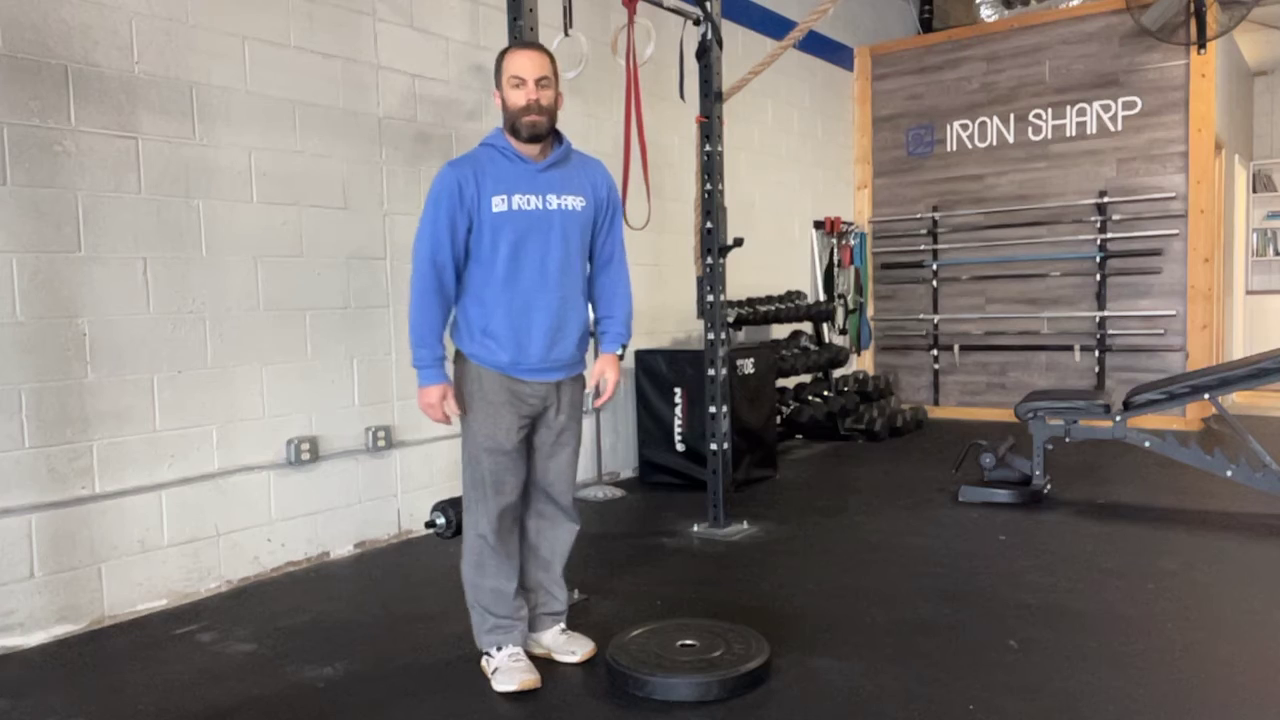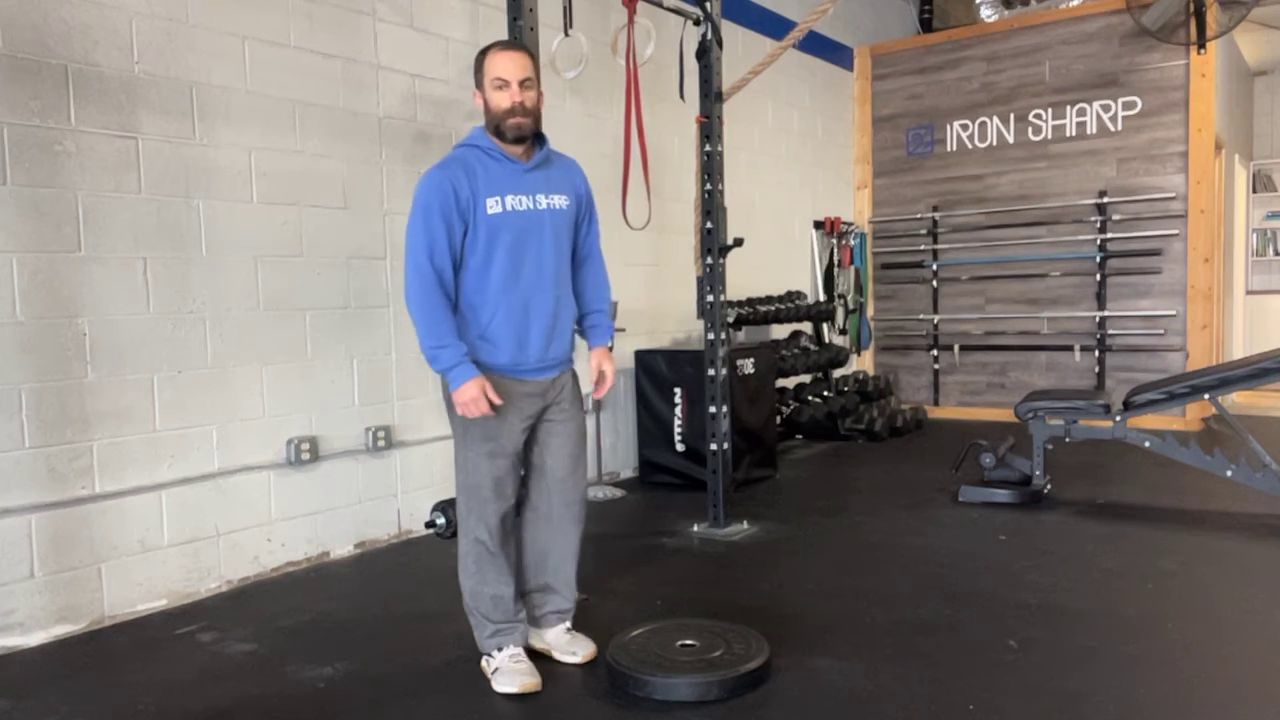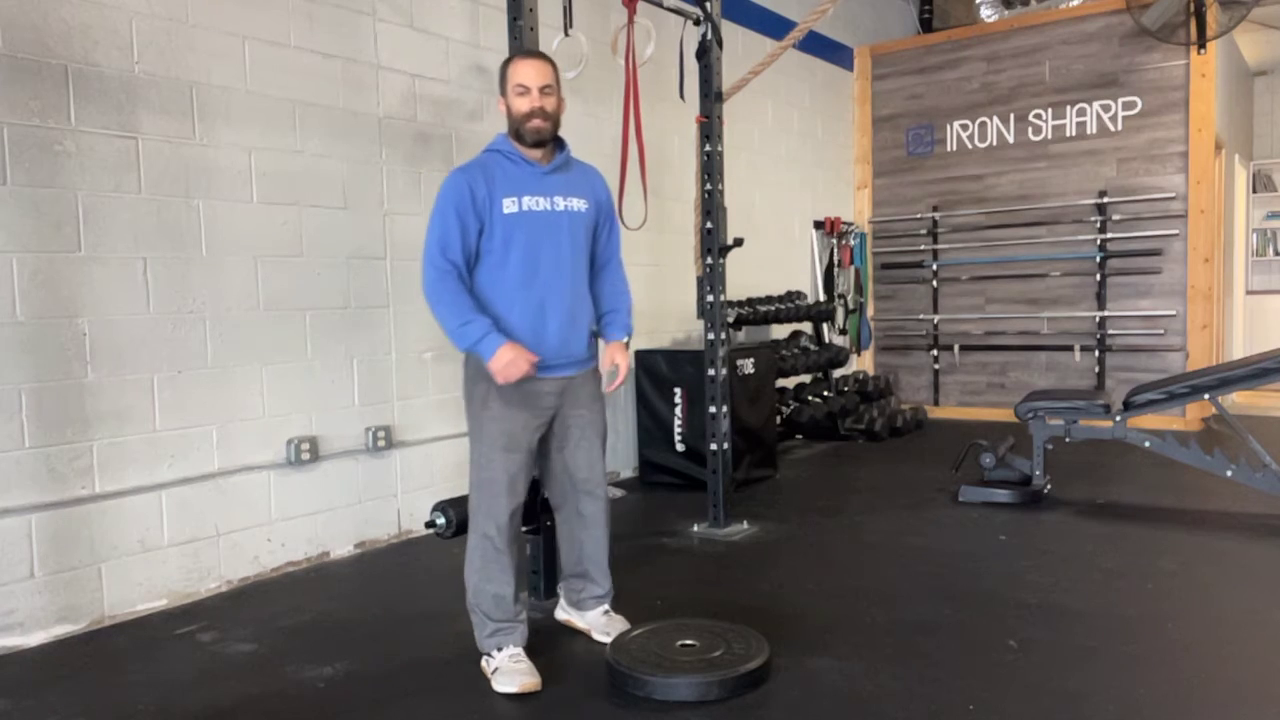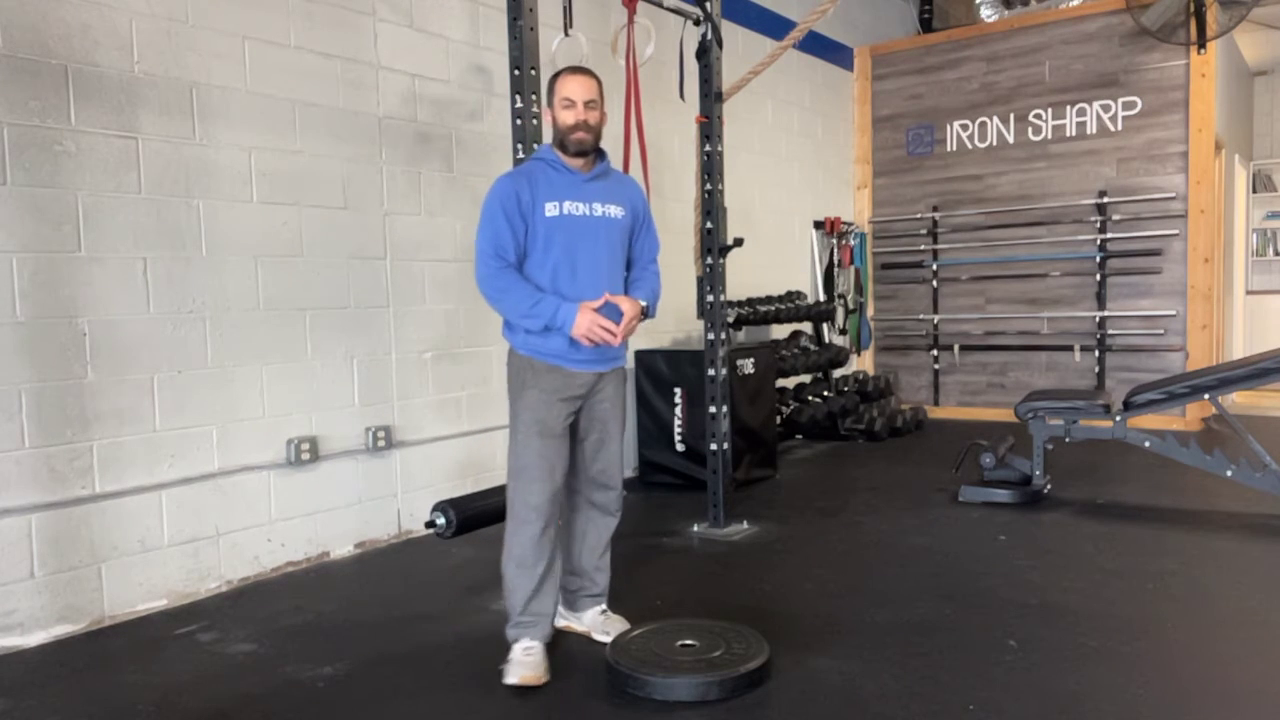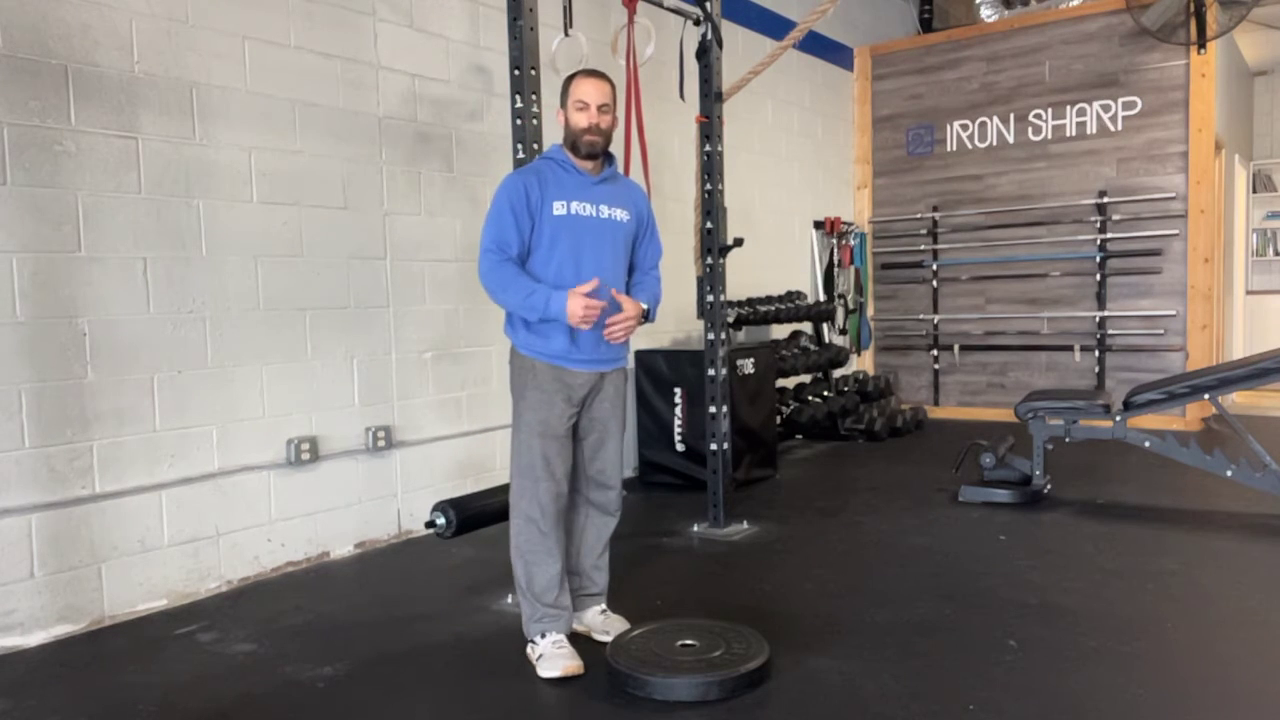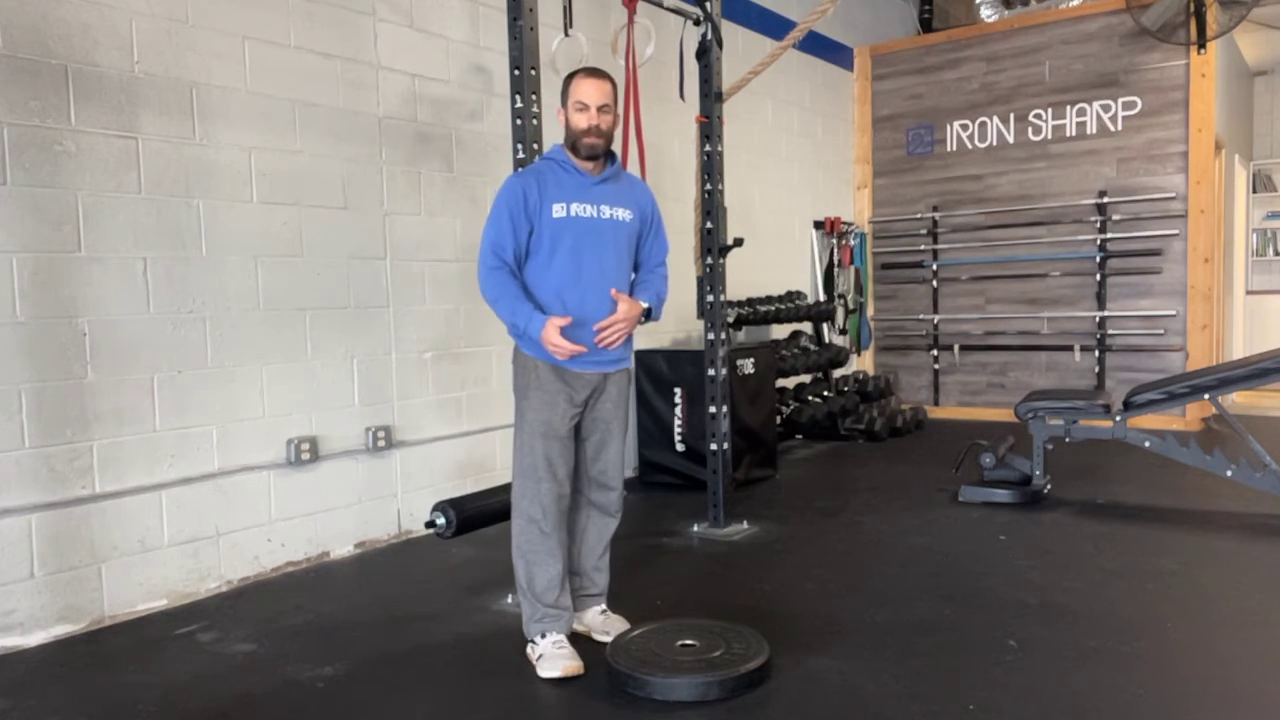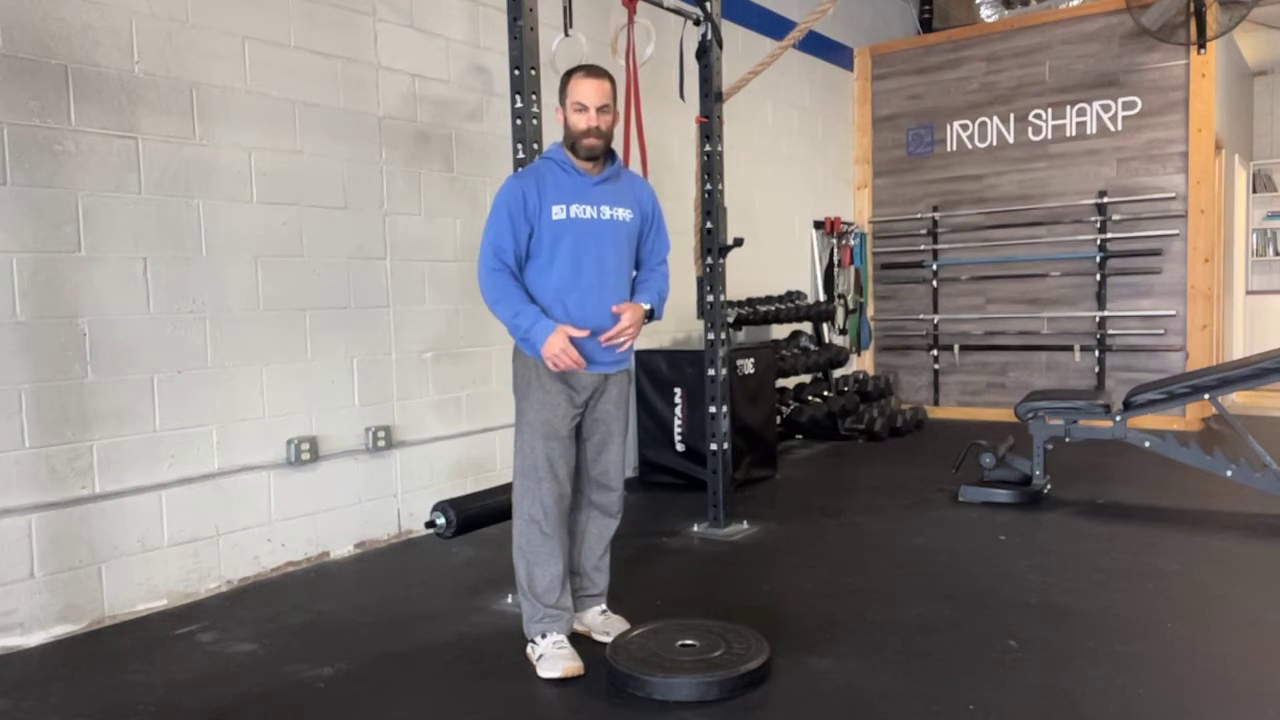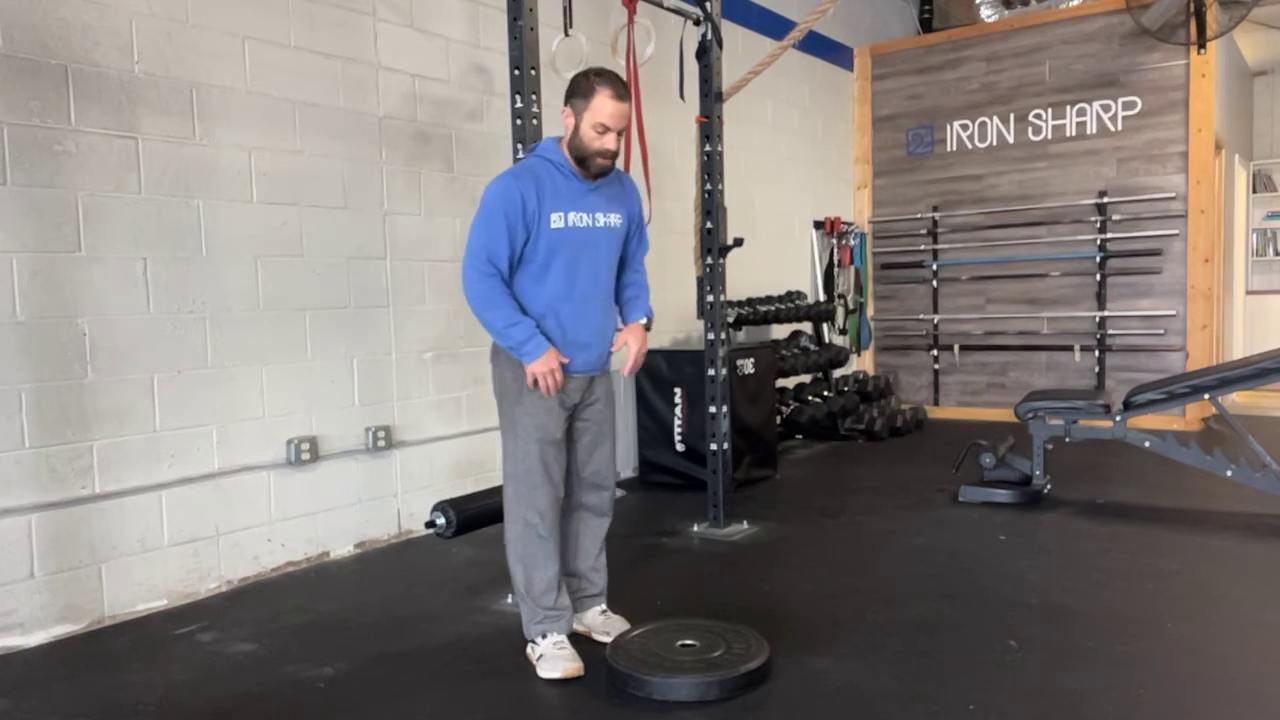
dt=0.5s
person 1, frame 1
left shoulder: (593, 179)
right shoulder: (464, 178)
left elbow: (609, 268)
right elbow: (433, 276)
left wrist: (611, 346)
right wrist: (429, 369)
left hip: (565, 376)
right hip: (492, 375)
left knee: (554, 505)
right knee: (494, 510)
left ankle: (546, 622)
right ankle: (500, 641)
person 1, frame 2
left shoulder: (568, 176)
right shoulder: (450, 180)
left elbow: (587, 264)
right elbow: (427, 283)
left wrist: (599, 339)
right wrist: (457, 371)
left hip: (559, 374)
right hip: (489, 378)
left knee: (564, 498)
right knee: (489, 513)
left ankle: (549, 620)
right ankle: (502, 644)
person 1, frame 3
left shoulder: (589, 182)
right shoulder: (472, 182)
left elbow: (607, 267)
right elbow: (442, 274)
left wrist: (616, 333)
right wrist: (489, 344)
left hip: (579, 373)
right hip: (508, 376)
left knee: (587, 495)
right knee: (497, 510)
left ankle: (586, 600)
right ankle: (501, 643)
person 1, frame 4
left shoulder: (626, 192)
right shoulder: (517, 187)
left elbow: (646, 263)
right elbow: (494, 273)
left wrist: (639, 301)
right wrist: (566, 315)
left hip: (607, 368)
right hip: (542, 365)
left knee: (599, 491)
right knee: (536, 496)
left ankle: (584, 605)
right ankle: (526, 633)
person 1, frame 5
left shoulder: (632, 197)
right shoulder: (527, 185)
left elbow: (648, 270)
right elbow: (495, 265)
left wrist: (641, 305)
right wrist: (556, 303)
left hip: (609, 367)
right hip: (544, 365)
left knee: (600, 490)
right knee: (542, 495)
left ankle: (588, 603)
right ankle: (546, 628)
person 1, frame 6
left shoulder: (636, 195)
right shoulder: (528, 187)
left elbow: (654, 268)
right elbow: (495, 268)
left wrist: (640, 304)
right wrist: (535, 324)
left hip: (613, 368)
right hip: (547, 366)
left knee: (602, 491)
right knee: (544, 495)
left ankle: (589, 603)
right ankle: (546, 628)
person 1, frame 7
left shoulder: (637, 192)
right shoulder: (526, 187)
left elbow: (655, 265)
right elbow: (495, 271)
left wrist: (643, 306)
right wrist: (539, 330)
left hip: (613, 368)
right hip: (547, 368)
left knee: (603, 492)
right knee: (544, 496)
left ankle: (590, 603)
right ankle: (547, 628)
person 1, frame 8
left shoulder: (623, 191)
right shoulder: (517, 188)
right elbow: (481, 275)
left wrist: (637, 319)
right wrist: (532, 347)
left hip: (595, 370)
right hip: (534, 369)
left knee: (594, 492)
right knee: (537, 499)
left ankle: (587, 603)
right ankle: (546, 629)
